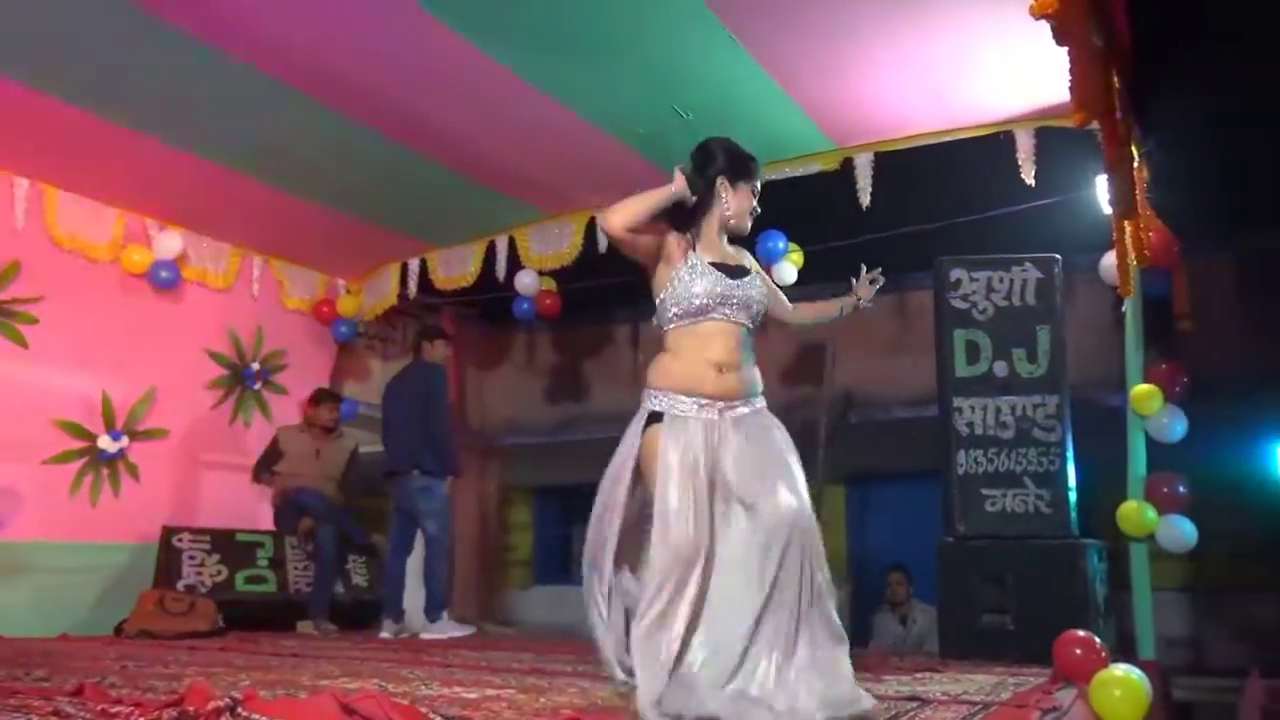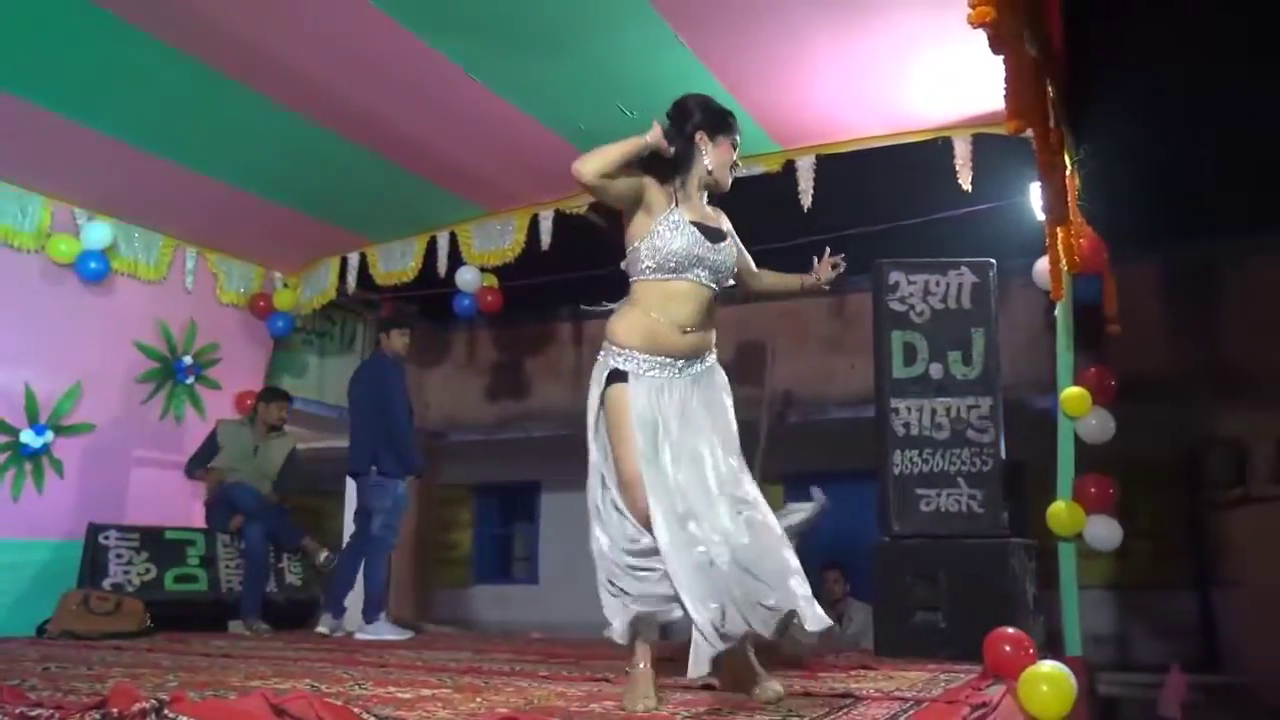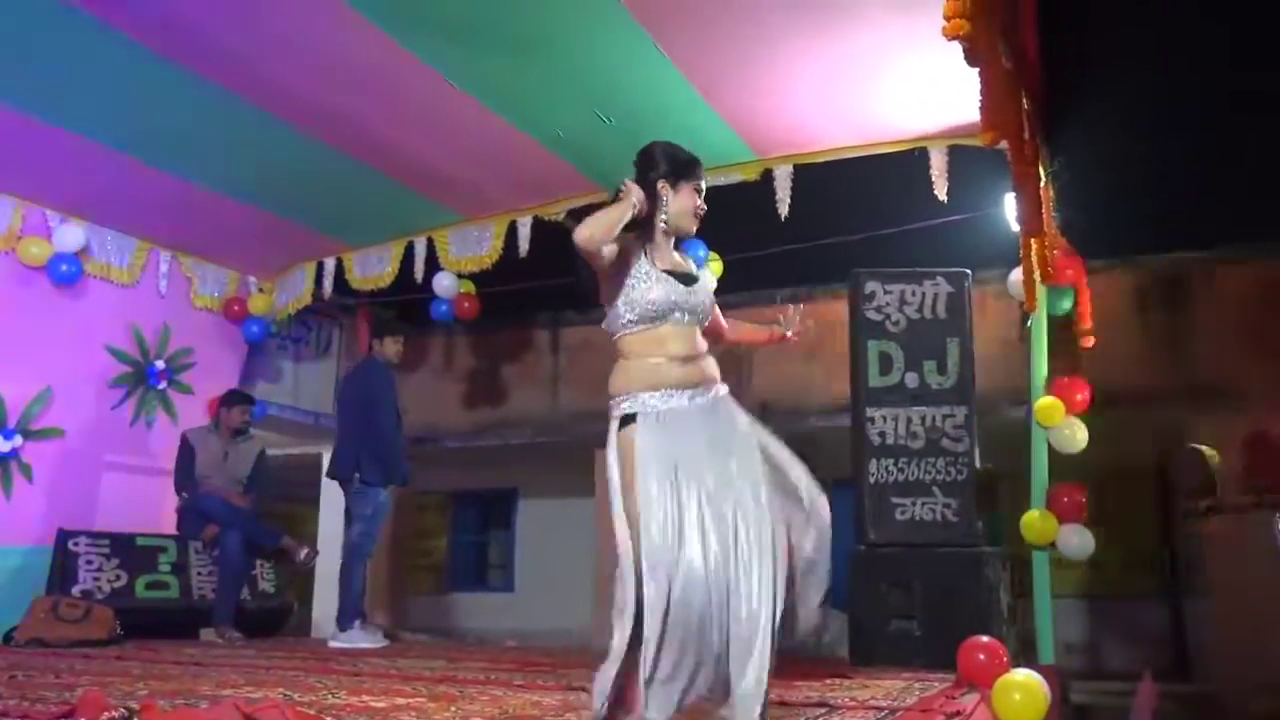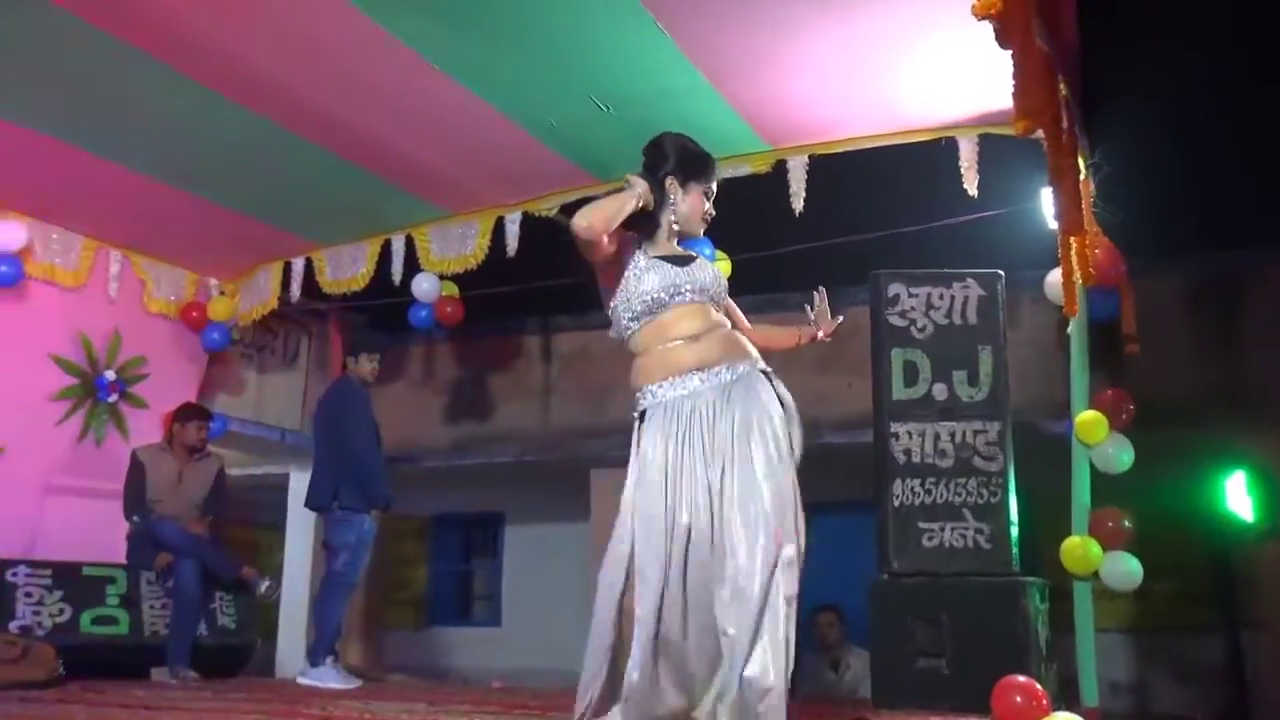
dt=0.7s
person 1, frame 1
left shoulder: (746, 262)
right shoulder: (669, 247)
left elbow: (790, 313)
right elbow: (614, 224)
left wrist: (851, 302)
right wrist: (675, 191)
left hip: (745, 418)
right hip: (679, 416)
left knee: (784, 525)
right knee: (675, 548)
person 1, frame 2
left shoulder: (717, 220)
right shoulder: (649, 194)
left elbow: (753, 278)
right elbow: (585, 172)
left wrist: (811, 280)
right wrist: (652, 142)
left hip: (696, 376)
right hip: (635, 371)
left knee: (717, 500)
right knee: (646, 510)
left ankle: (733, 641)
right ankle: (640, 651)
person 1, frame 3
left shoulder: (689, 267)
right shoulder: (623, 254)
right elbow: (586, 238)
left wrist: (777, 333)
right wrist: (631, 204)
left hip: (710, 409)
right hip: (646, 414)
left knee: (742, 525)
right knee: (657, 549)
person 1, frame 4
left shoulder: (699, 261)
right shoulder: (622, 252)
left elbow: (746, 331)
right elbow: (585, 227)
left wrist: (811, 332)
right wrist: (637, 195)
left hip: (743, 395)
right hip: (669, 411)
left knee: (754, 544)
right knee: (657, 550)
person 2, frame 1
left shoulder: (396, 382)
right shoulder: (433, 375)
left elbow: (387, 430)
right elbow: (440, 425)
right wrist: (450, 467)
left hip: (399, 473)
right hip: (426, 473)
left knee: (398, 546)
right knee: (437, 543)
left ankle: (392, 619)
right ankle: (436, 619)
person 2, frame 2
left shoulder: (363, 372)
right shoulder: (390, 368)
right elbow: (398, 421)
right wrist: (412, 464)
left hip: (365, 466)
right hip: (387, 468)
left knee: (360, 539)
right knee: (381, 542)
left ankle: (331, 613)
right ankle: (373, 620)
person 2, frame 3
left shoulder: (356, 375)
right shoulder: (379, 375)
right elbow: (385, 429)
right wrist: (397, 473)
left hip: (354, 470)
right hip: (371, 474)
left knee: (357, 548)
right knee: (360, 549)
left ankle: (354, 621)
right ankle: (348, 628)
person 2, frame 4
left shoulder: (333, 397)
right shoulder: (352, 395)
right elbow: (362, 450)
right wrist: (378, 498)
left hip: (334, 498)
right hip: (352, 501)
left knee: (336, 579)
right knee: (344, 579)
left ankle: (325, 659)
right ankle: (318, 663)
person 3, frame 1
left shoulder: (347, 445)
right shoulder: (286, 436)
left elbow: (348, 491)
right elbow: (259, 471)
left wrist: (316, 516)
right wrist: (277, 483)
left hip: (326, 514)
right hip: (291, 512)
left knee: (327, 532)
right knee: (305, 495)
left ankle: (319, 615)
right ankle: (369, 539)
person 3, frame 2
left shoulder: (286, 445)
right shoulder: (226, 430)
right elbow: (192, 467)
left wrist: (246, 514)
right wrist: (211, 477)
left hip: (259, 513)
right hip: (223, 509)
left knee: (257, 531)
right knee: (238, 491)
left ankle: (251, 615)
right ankle: (305, 544)
person 3, frame 3
left shoulder: (255, 448)
right shoulder: (193, 438)
left elbow: (256, 495)
right elbow: (183, 485)
left wrist: (220, 523)
right wrist: (227, 497)
left hip: (231, 520)
right hip: (196, 516)
left knee: (234, 538)
right knee: (209, 502)
left ankle: (223, 624)
right ankle: (286, 543)
person 3, frame 4
left shoulder: (213, 465)
right shoulder: (144, 457)
left elbow: (216, 518)
right elbow: (133, 511)
left wrist: (185, 542)
right wrist: (183, 527)
left hip: (188, 549)
right hip: (148, 544)
left knee: (189, 567)
right knee: (163, 528)
left ankle: (178, 663)
right ankle: (246, 574)
